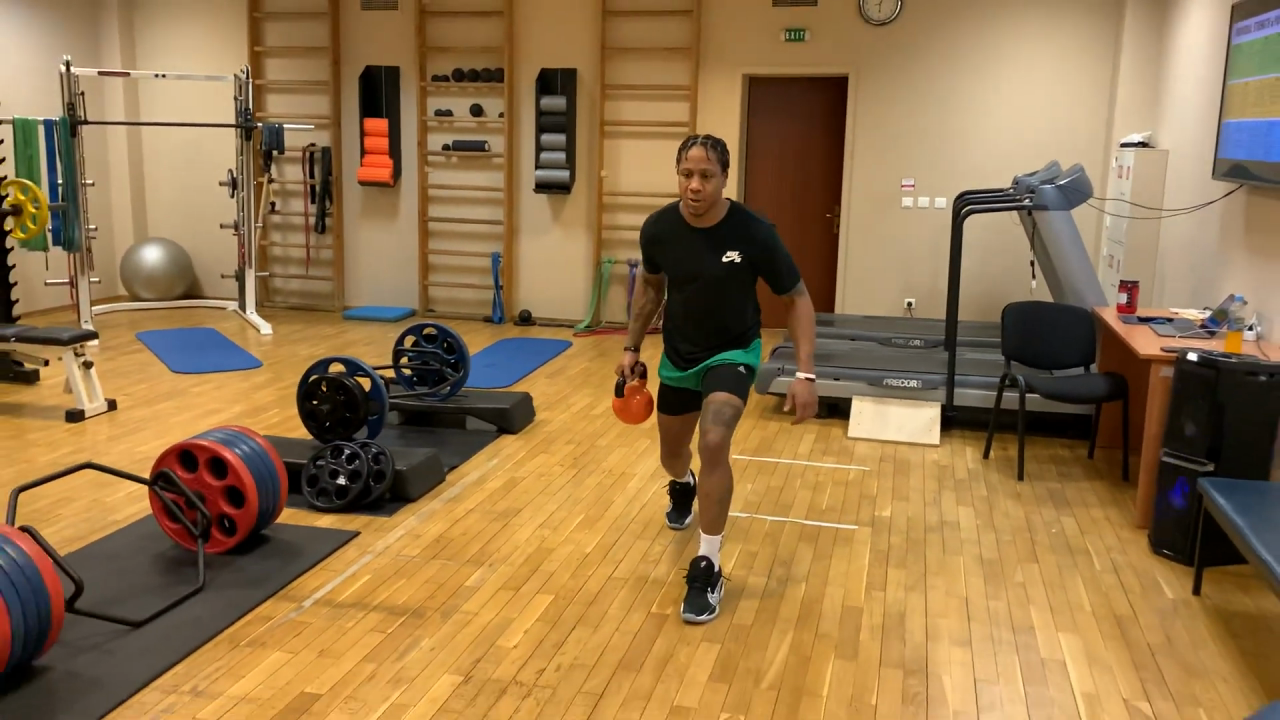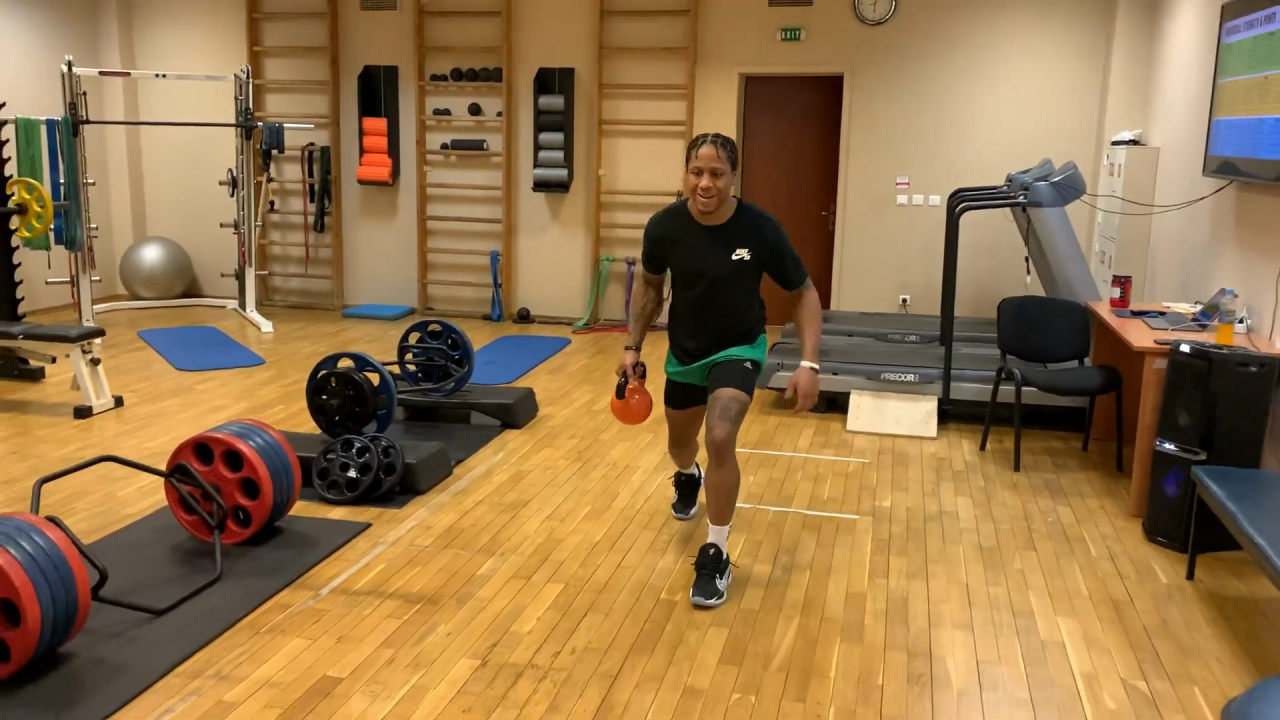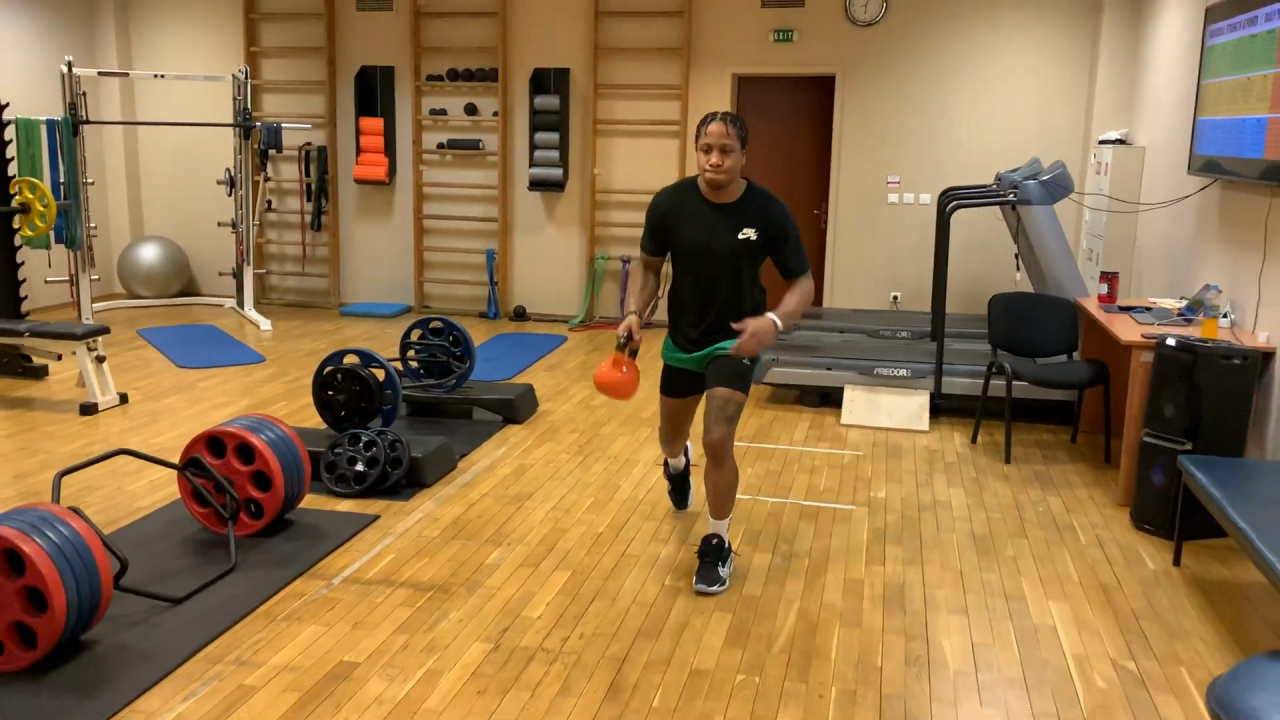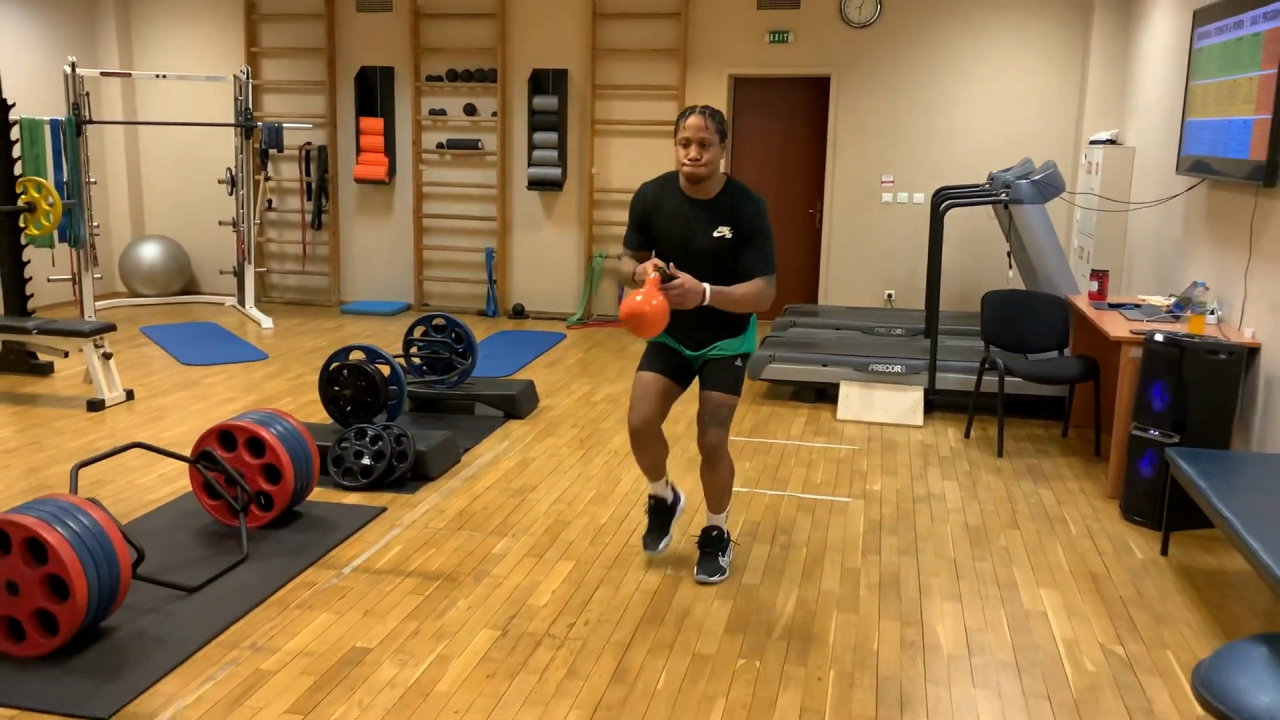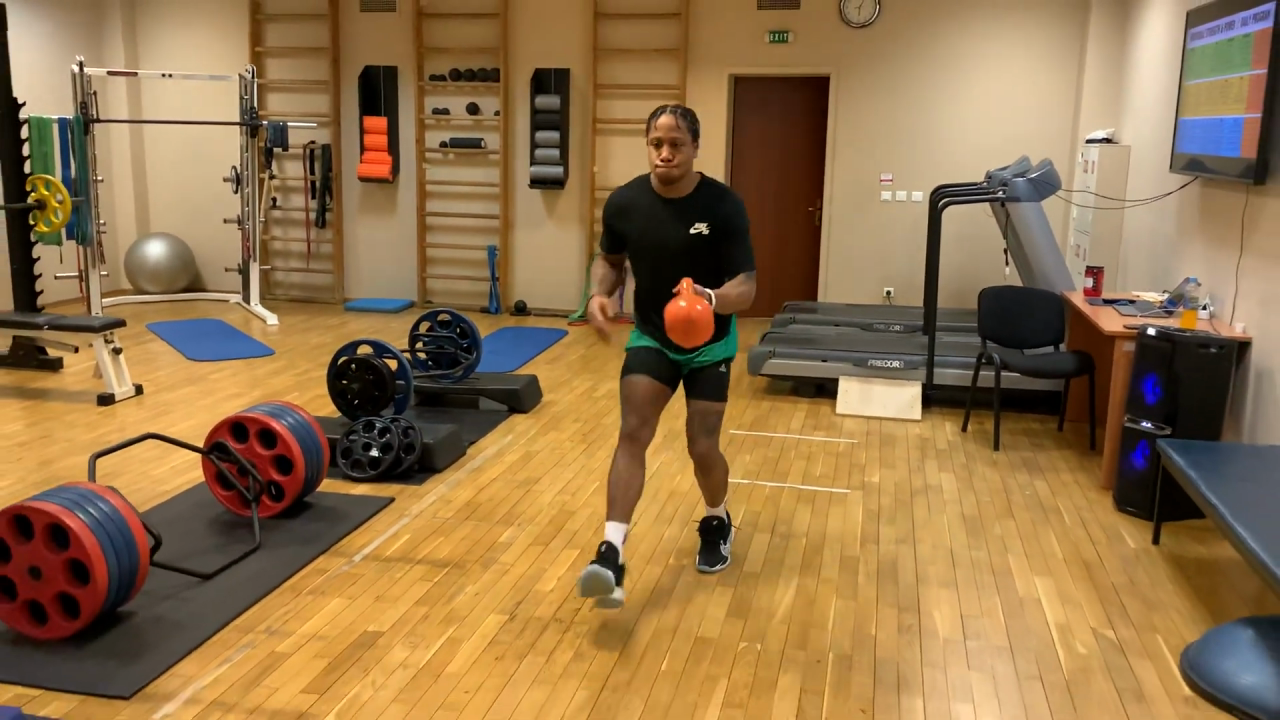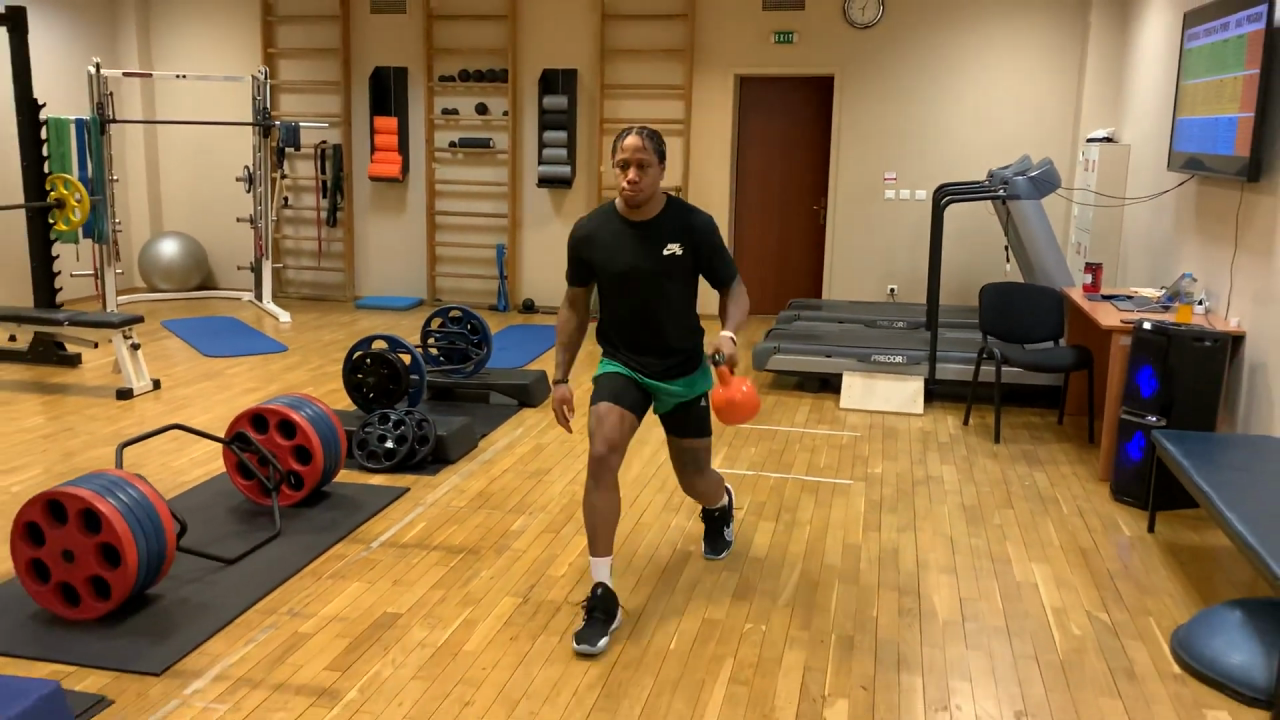
dt=0.2s
person 1, frame 1
left shoulder: (754, 233)
right shoulder: (658, 228)
left elbow: (797, 299)
left wrist: (804, 374)
right wrist: (632, 346)
left hip: (733, 352)
right hip: (677, 356)
left knee: (714, 444)
right knee: (671, 454)
left ankle: (707, 566)
right ankle: (683, 485)
person 1, frame 2
left shoulder: (762, 231)
right shoulder: (663, 227)
left elbow: (804, 294)
right elbow: (650, 284)
left wrist: (808, 363)
right wrist: (632, 345)
left hip: (738, 349)
right hip: (683, 351)
left knee: (720, 440)
right knee: (680, 444)
left ankle: (715, 555)
right ankle: (689, 477)
person 1, frame 3
left shoulder: (769, 212)
right shoulder: (669, 204)
left elbow: (802, 282)
right elbow: (650, 266)
left wrist: (775, 321)
right wrist: (633, 313)
left hip: (736, 339)
right hip: (682, 339)
left knee: (717, 440)
right knee: (670, 436)
left ankle: (717, 544)
right ankle: (677, 464)
person 1, frame 4
left shoulder: (746, 207)
right shoulder: (650, 198)
left elbow: (763, 292)
right elbow: (632, 258)
left wrist: (705, 292)
right wrist: (641, 271)
left hip: (727, 337)
right hip: (671, 332)
left knee: (711, 443)
right knee: (640, 424)
left ankle: (716, 534)
right ankle: (663, 498)
person 1, frame 5
left shoulder: (723, 204)
right shoulder: (623, 201)
left elbow: (746, 287)
right elbow: (608, 260)
left wrist: (710, 298)
right wrist: (599, 294)
left hip: (708, 341)
right hip: (649, 335)
left knee: (702, 449)
right knee: (632, 434)
left ankle: (717, 523)
person 1, frame 6
left shoulder: (693, 226)
right shoulder: (589, 232)
left elbow: (734, 288)
right elbow: (575, 303)
left wrist: (728, 334)
right wrist: (562, 375)
left hip: (683, 371)
right hip: (621, 365)
left knee: (695, 483)
right knee: (601, 456)
left ankle: (720, 504)
right ankle: (601, 593)
